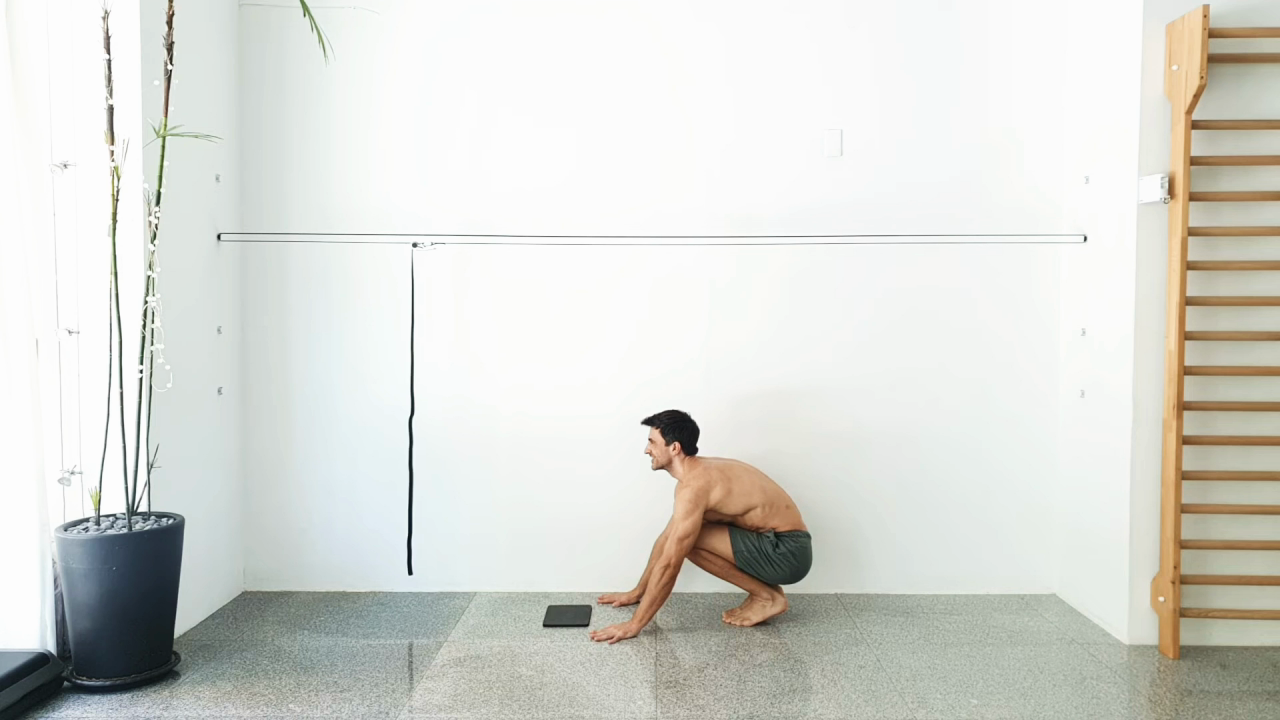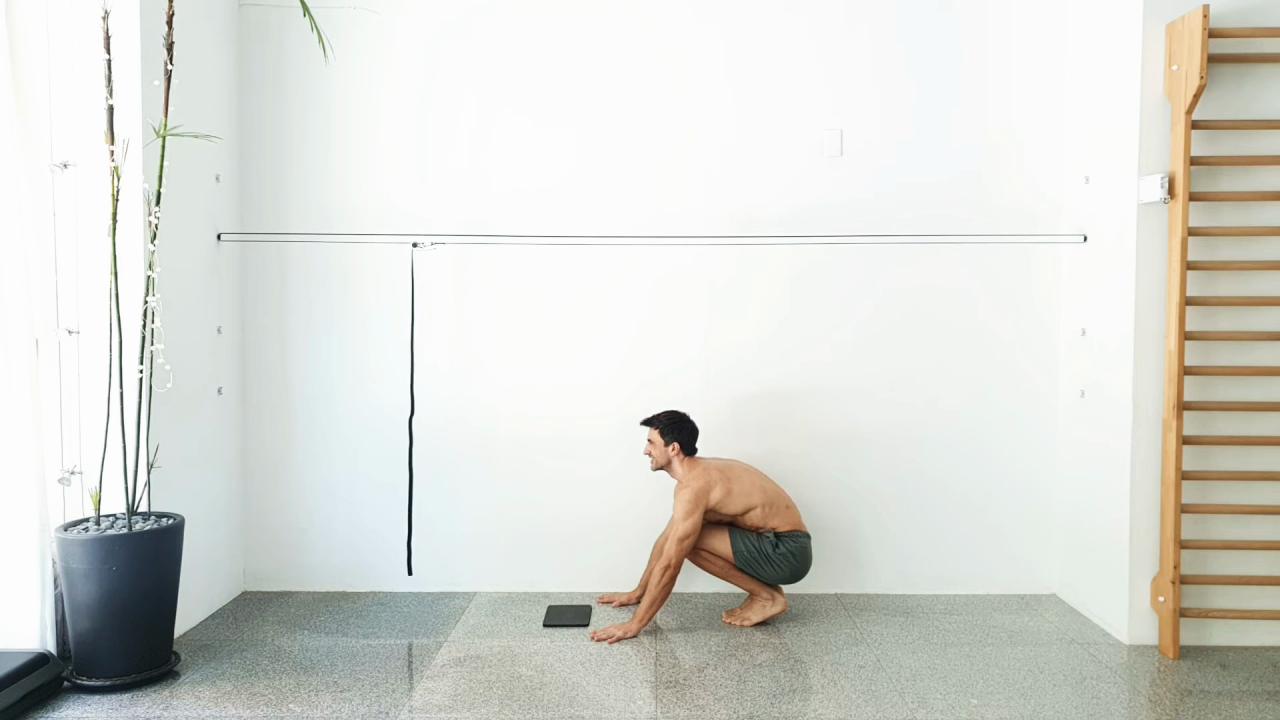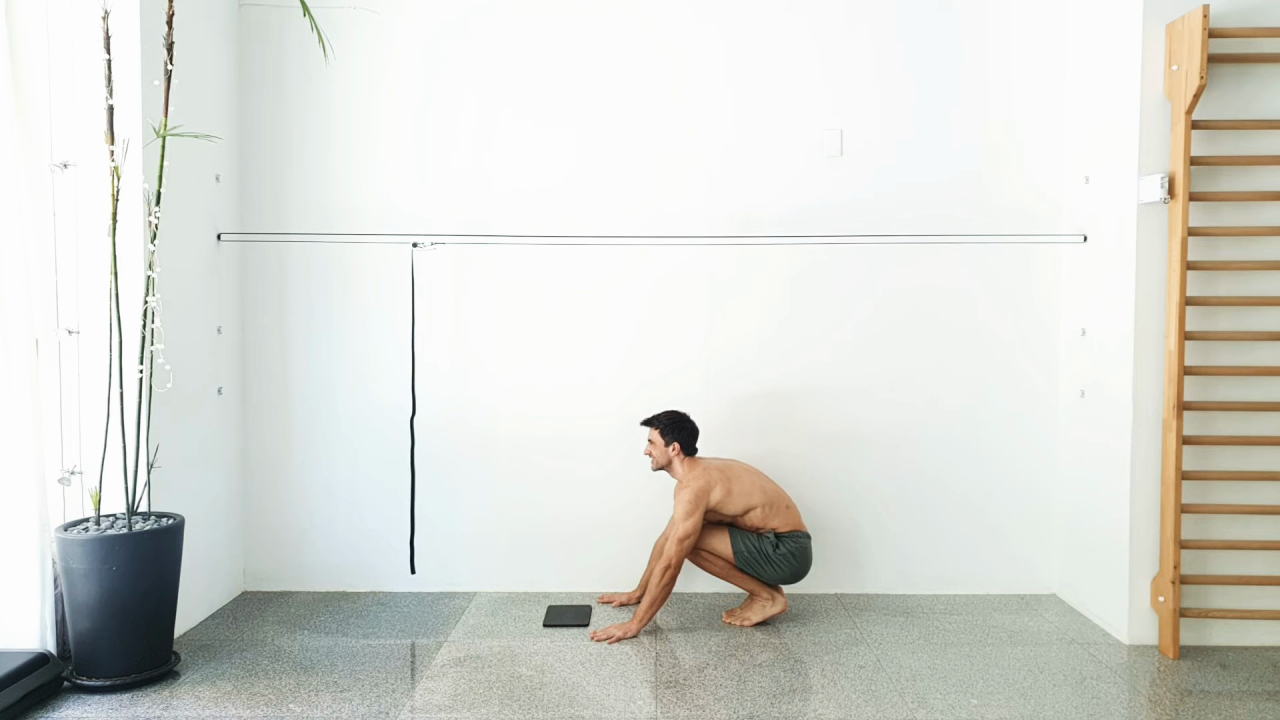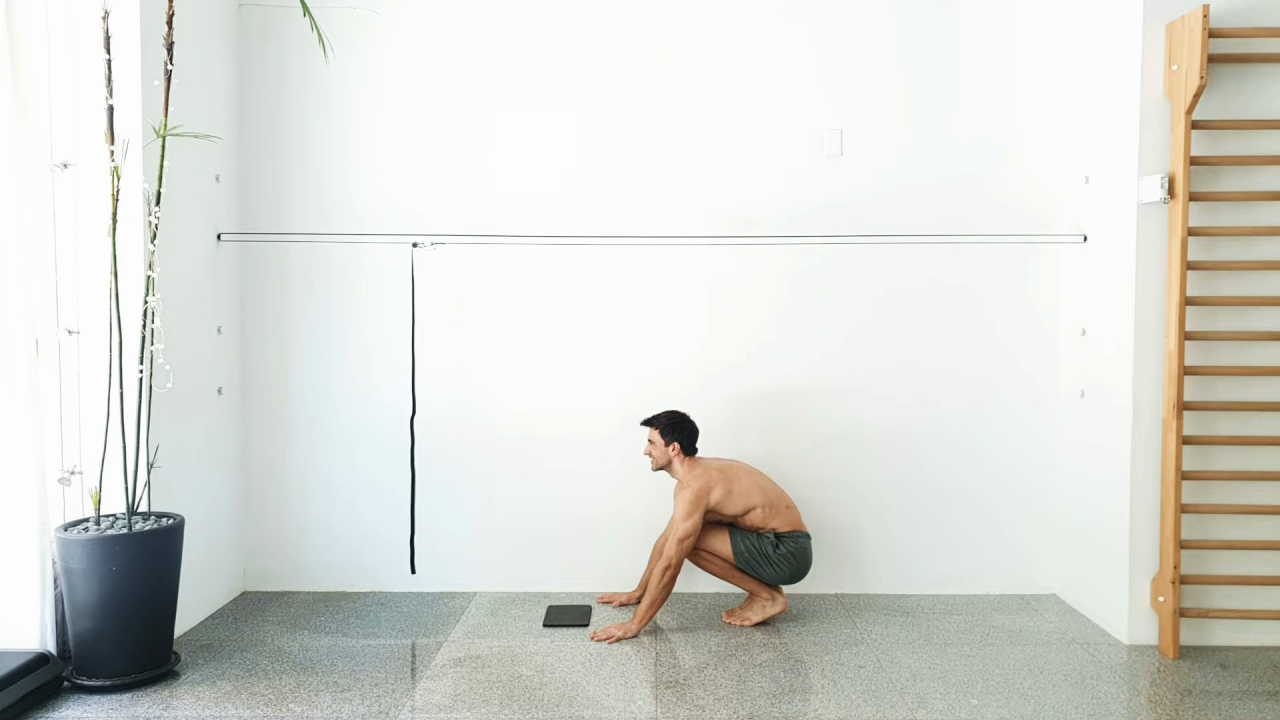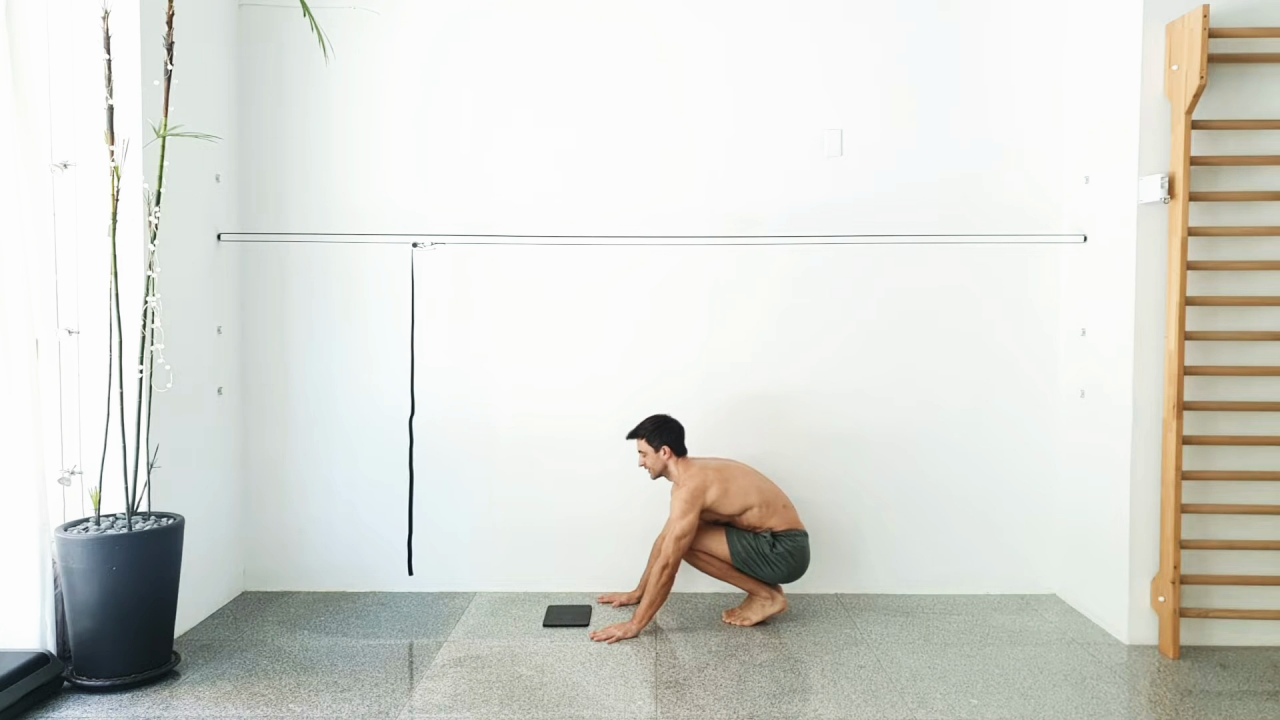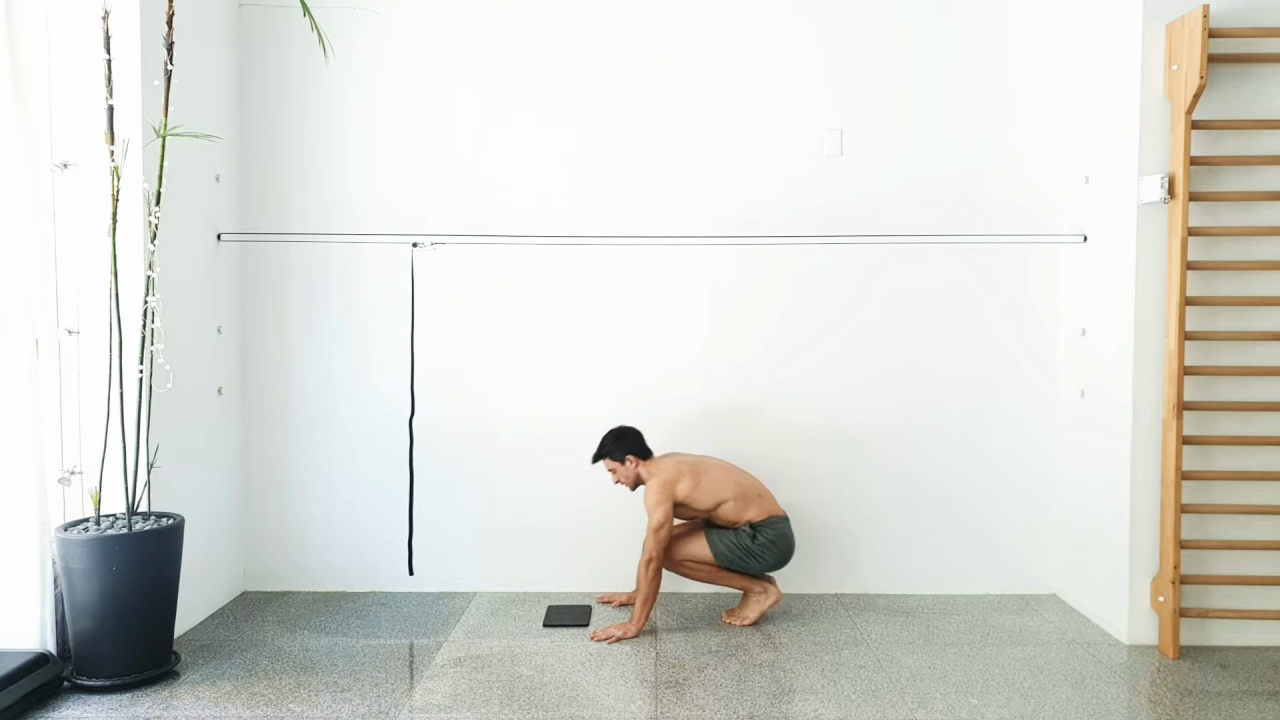
dt=0.5s
person 1, frame 1
left shoulder: (694, 486)
right shoulder: (700, 472)
left elbow: (669, 564)
right elbow: (666, 540)
left wrist: (635, 624)
right wrist: (637, 592)
left hip: (786, 552)
right hip: (778, 545)
left knee: (688, 541)
right knee: (683, 540)
left ankle: (767, 597)
right ankle: (764, 589)
person 1, frame 2
left shoulder: (693, 486)
right shoulder: (699, 473)
left elbow: (669, 564)
right elbow: (666, 541)
left wrist: (635, 624)
right wrist: (638, 593)
left hip: (786, 552)
right hip: (779, 546)
left knee: (688, 541)
right knee: (684, 539)
left ankle: (766, 597)
right ankle: (764, 589)
person 1, frame 3
left shoulder: (694, 486)
right shoulder: (699, 472)
left elbow: (670, 564)
right elbow: (666, 541)
left wrist: (635, 624)
right wrist: (638, 593)
left hip: (786, 552)
right hip: (779, 546)
left knee: (688, 542)
right knee: (683, 540)
left ankle: (766, 597)
right ankle: (764, 589)
person 1, frame 4
left shoulder: (694, 487)
right shoulder: (698, 473)
left elbow: (669, 564)
right elbow: (666, 541)
left wrist: (635, 624)
right wrist: (638, 593)
left hip: (787, 552)
right hip: (779, 545)
left knee: (688, 542)
right knee: (683, 539)
left ankle: (766, 597)
right ankle: (764, 589)
person 1, frame 5
left shoulder: (689, 487)
right shoulder: (692, 473)
left elbow: (667, 563)
right elbow: (665, 541)
left wrist: (635, 624)
right wrist: (638, 593)
left hip: (784, 551)
right hip: (775, 542)
left knee: (685, 542)
right knee: (680, 538)
left ankle: (766, 596)
right ankle: (763, 588)
person 1, frame 6
left shoulder: (659, 484)
right shoulder: (667, 467)
left elbow: (652, 557)
right elbow: (654, 541)
left wrist: (635, 624)
right wrist: (637, 593)
left hip: (768, 539)
right hip: (760, 528)
left knee: (668, 552)
right knee: (666, 540)
left ankle: (759, 589)
right ankle: (756, 583)
